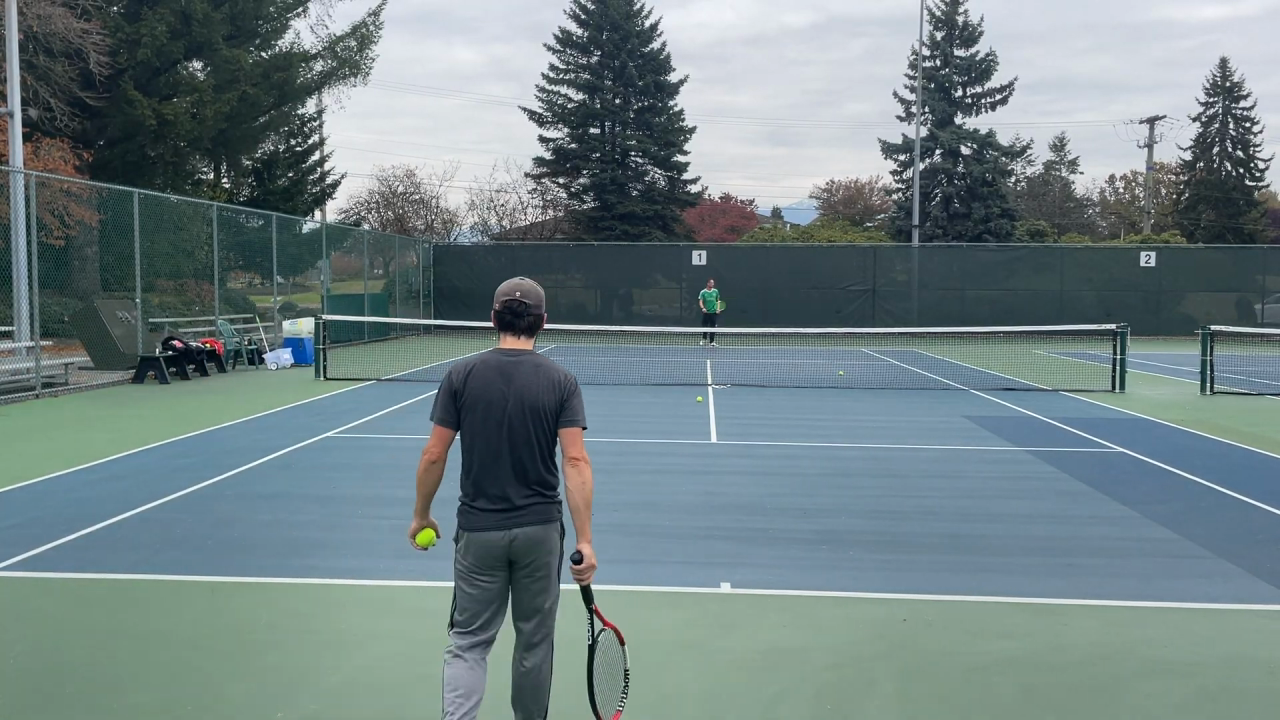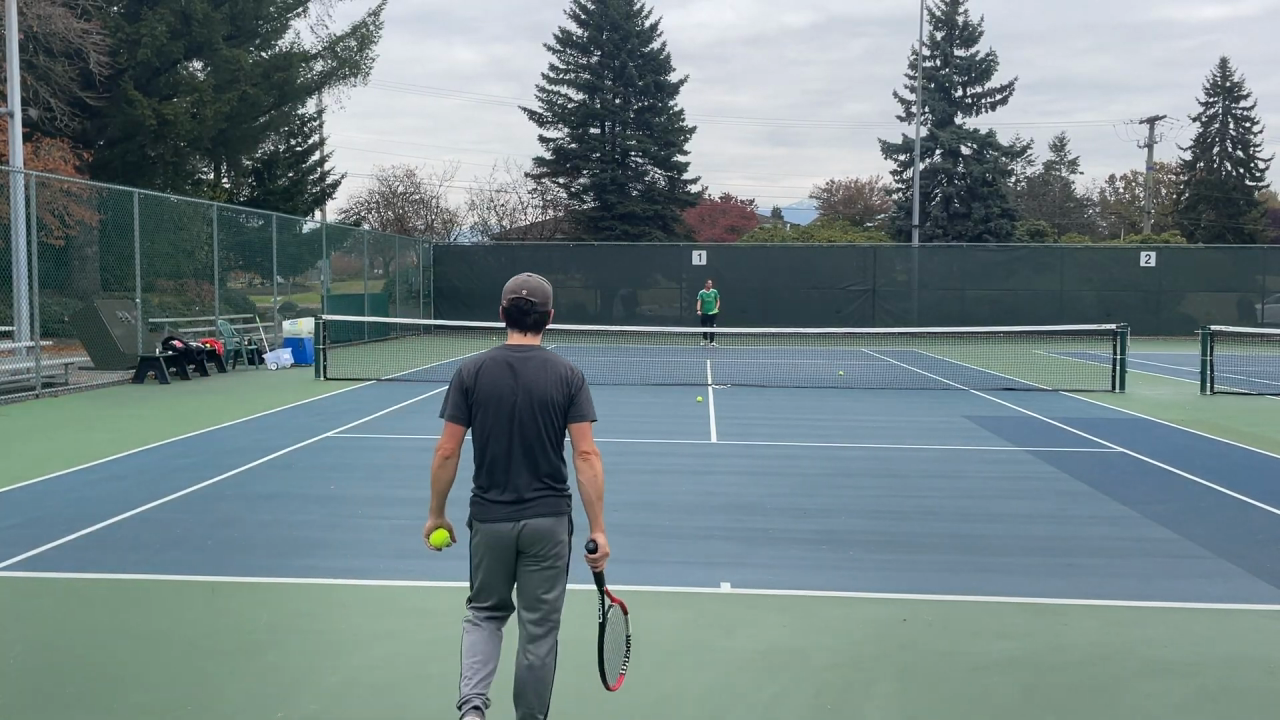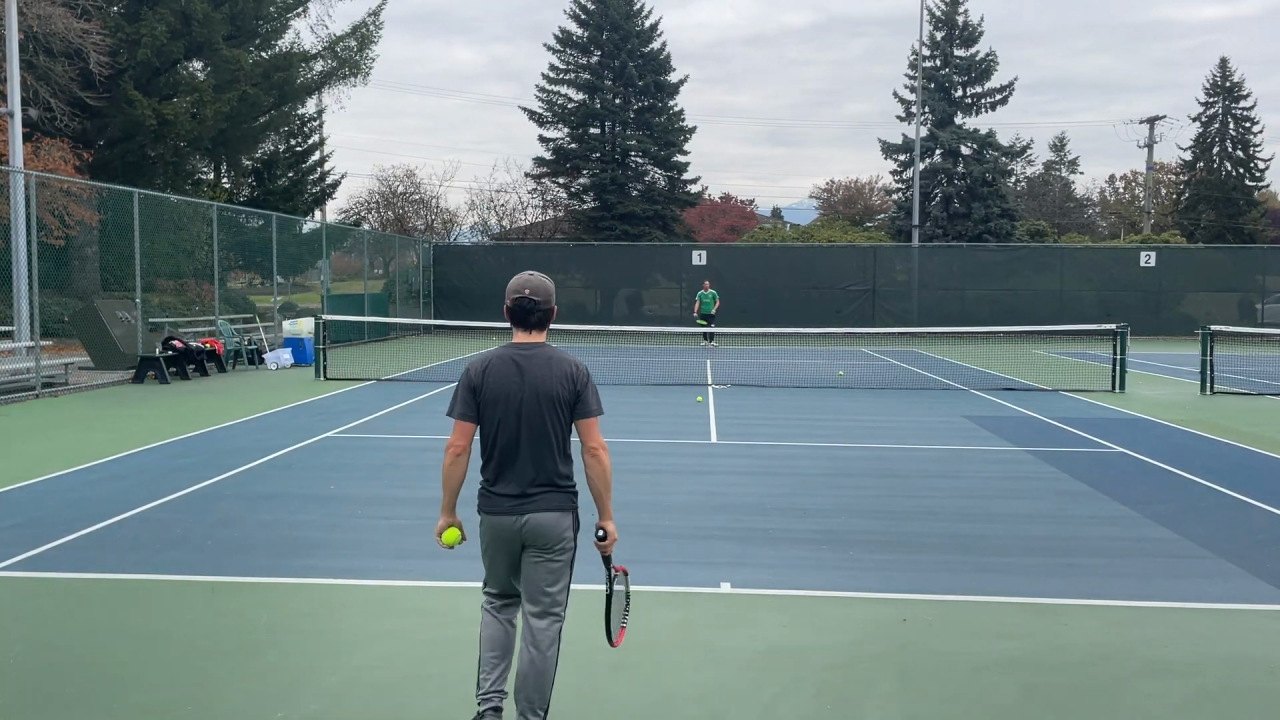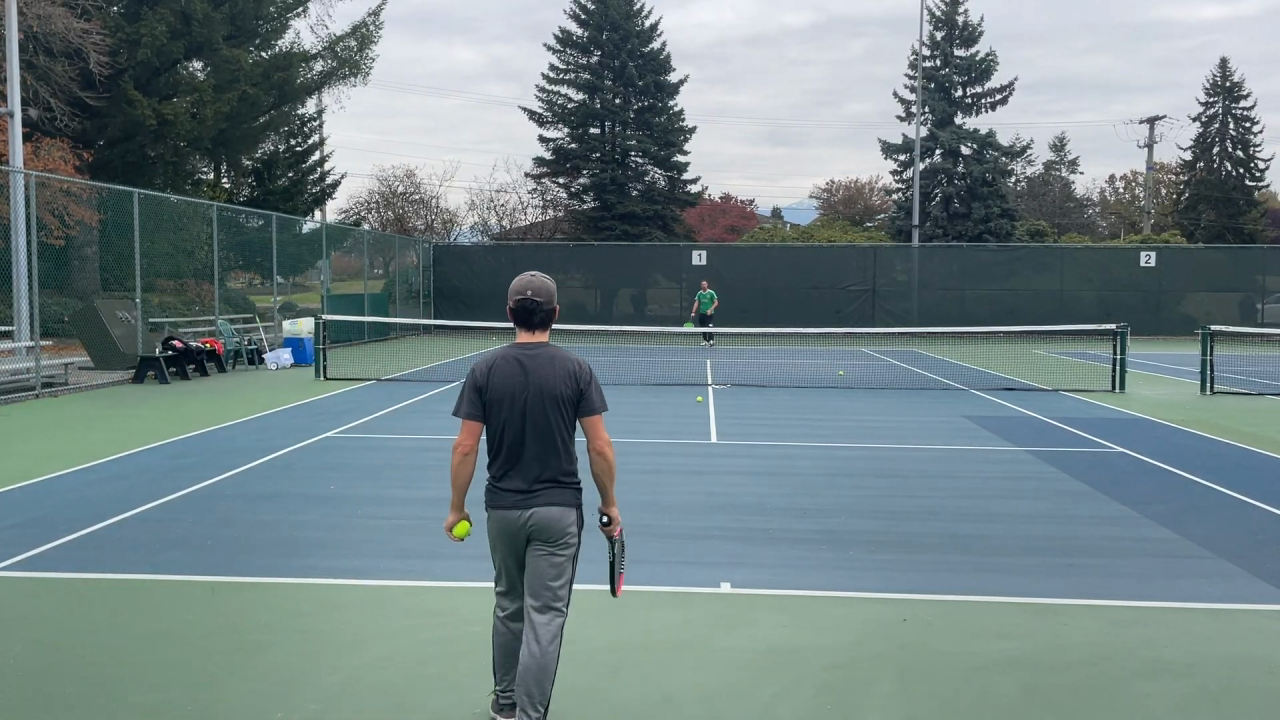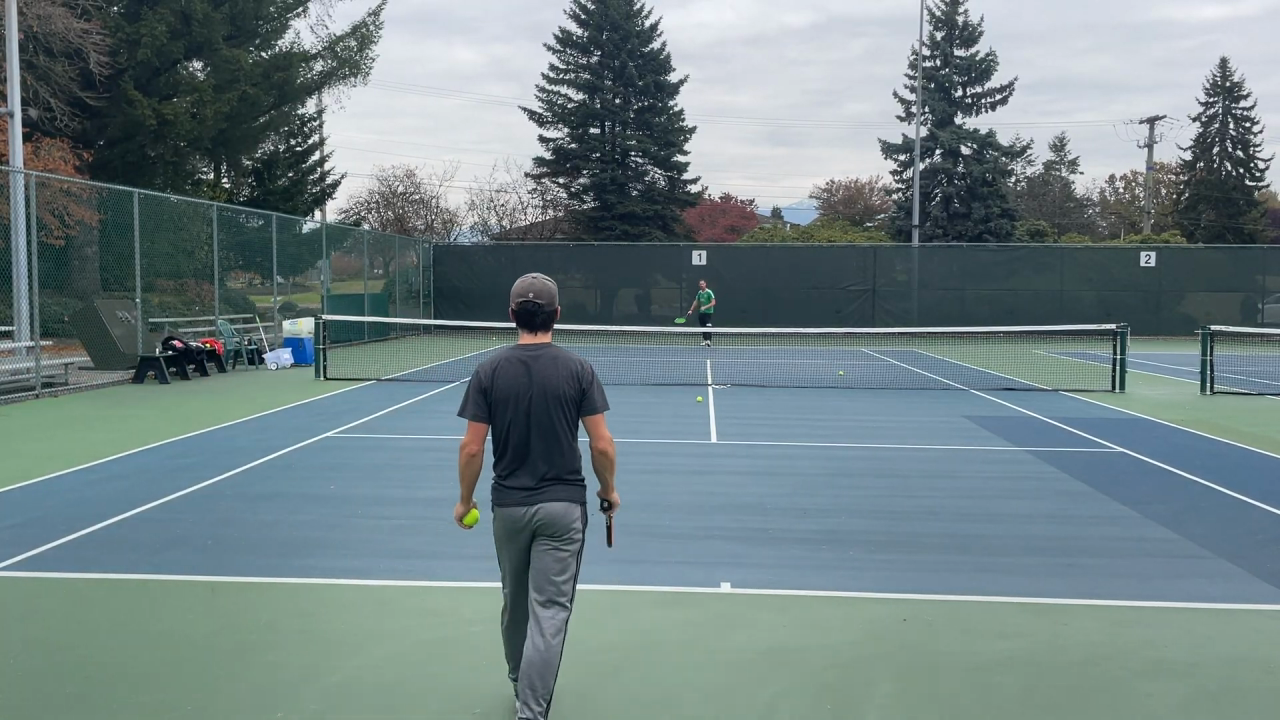
dt=0.1s
person 1, frame 1
left shoulder: (461, 375)
right shoulder: (560, 380)
left elbow: (433, 456)
right elbow: (576, 461)
left wrist: (421, 514)
right wrist: (584, 539)
left hip: (478, 529)
right hip: (539, 529)
left knee: (468, 640)
right knee: (534, 637)
person 1, frame 2
left shoulder: (471, 371)
right shoulder: (568, 375)
left elbow: (447, 452)
right elbow: (586, 455)
left wrist: (436, 513)
right wrist: (598, 528)
left hip: (489, 519)
right hip: (548, 520)
left knee: (485, 616)
right knee: (539, 630)
person 1, frame 3
left shoulder: (479, 370)
right shoulder: (573, 371)
left elbow: (458, 449)
right elbow: (594, 450)
left wrist: (447, 511)
right wrist: (606, 516)
left hip: (497, 513)
right hip: (553, 515)
left knee: (498, 605)
right knee: (543, 622)
person 1, frame 4
left shoulder: (484, 370)
right shoulder: (576, 370)
left elbow: (465, 448)
right elbow: (600, 447)
left wrist: (456, 507)
right wrist: (610, 503)
left hip: (503, 509)
right hip: (558, 510)
left knee: (508, 606)
right knee: (545, 618)
person 1, frame 5
left shoulder: (489, 371)
right shoulder: (578, 370)
left elbow: (472, 448)
right elbow: (602, 444)
left wrist: (465, 499)
right wrist: (609, 489)
left hip: (509, 506)
right hip: (563, 506)
left knee: (515, 603)
right knee: (549, 614)
